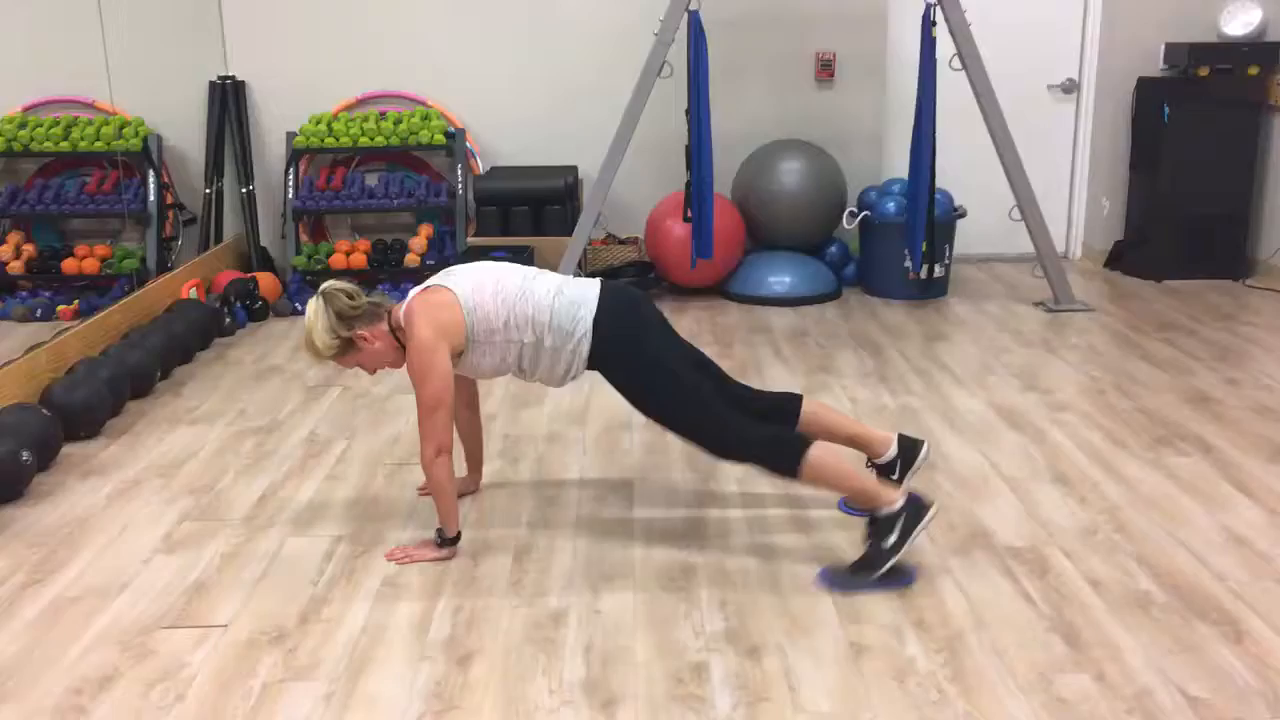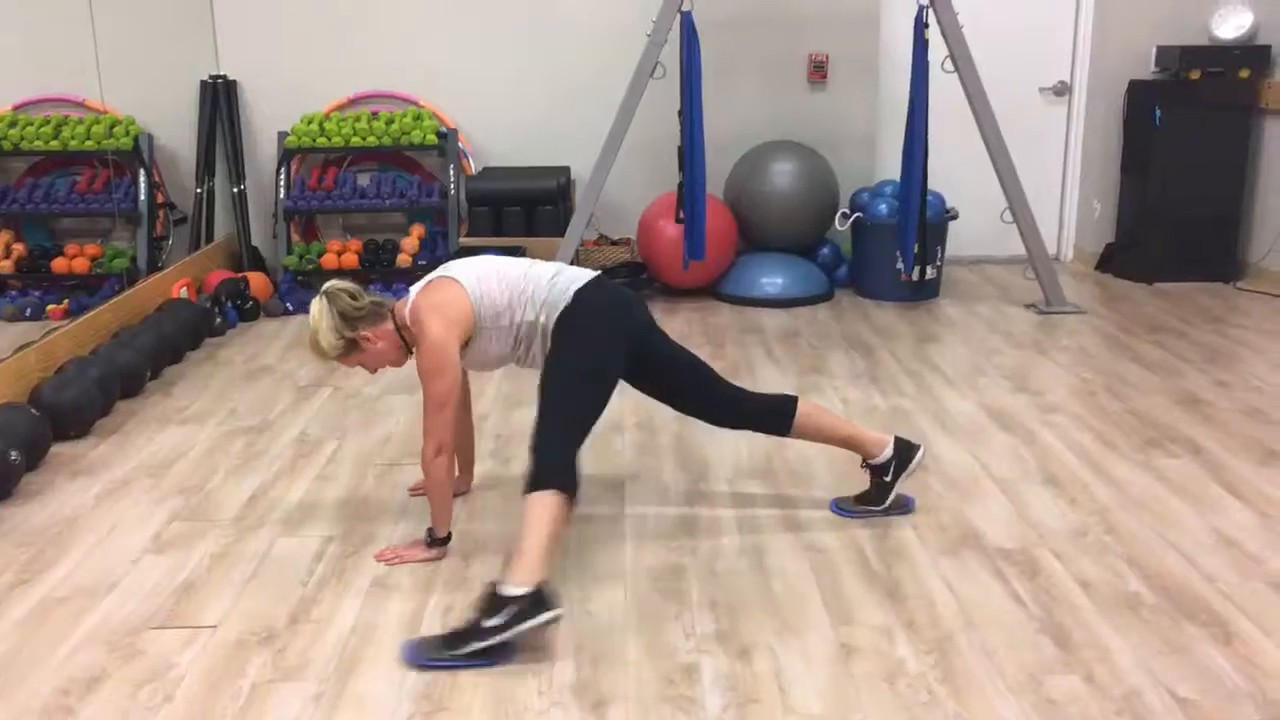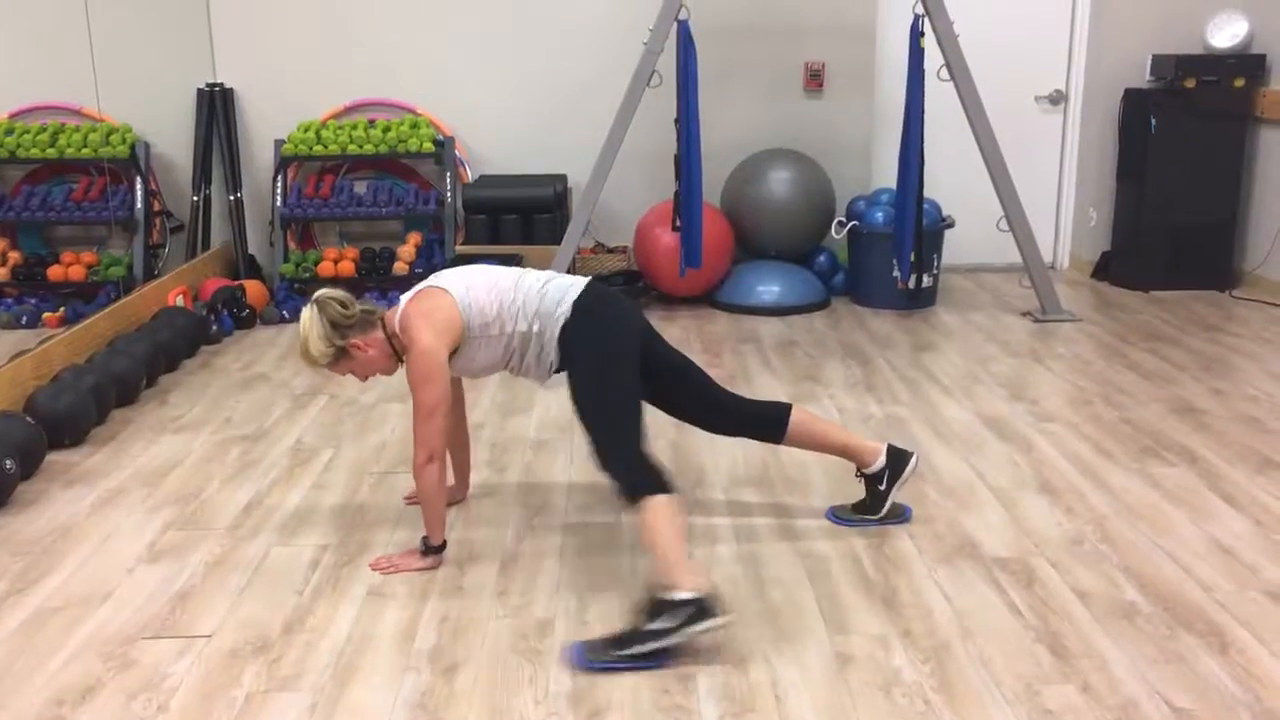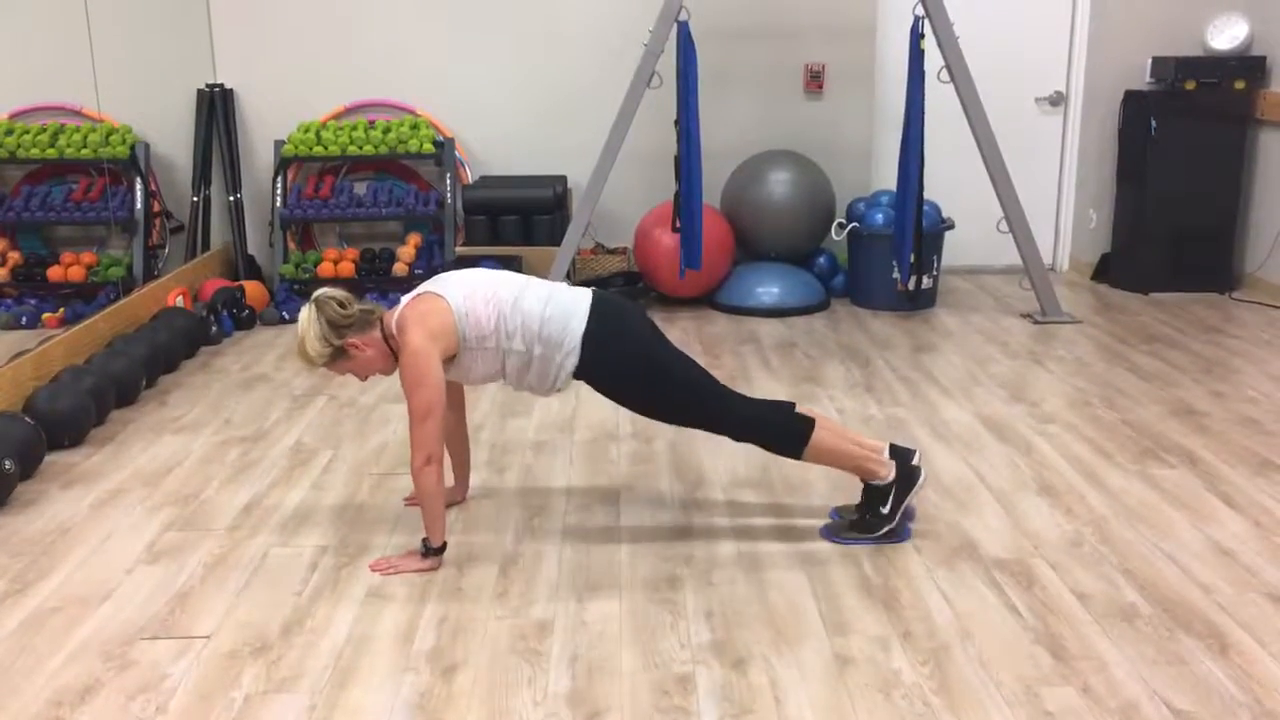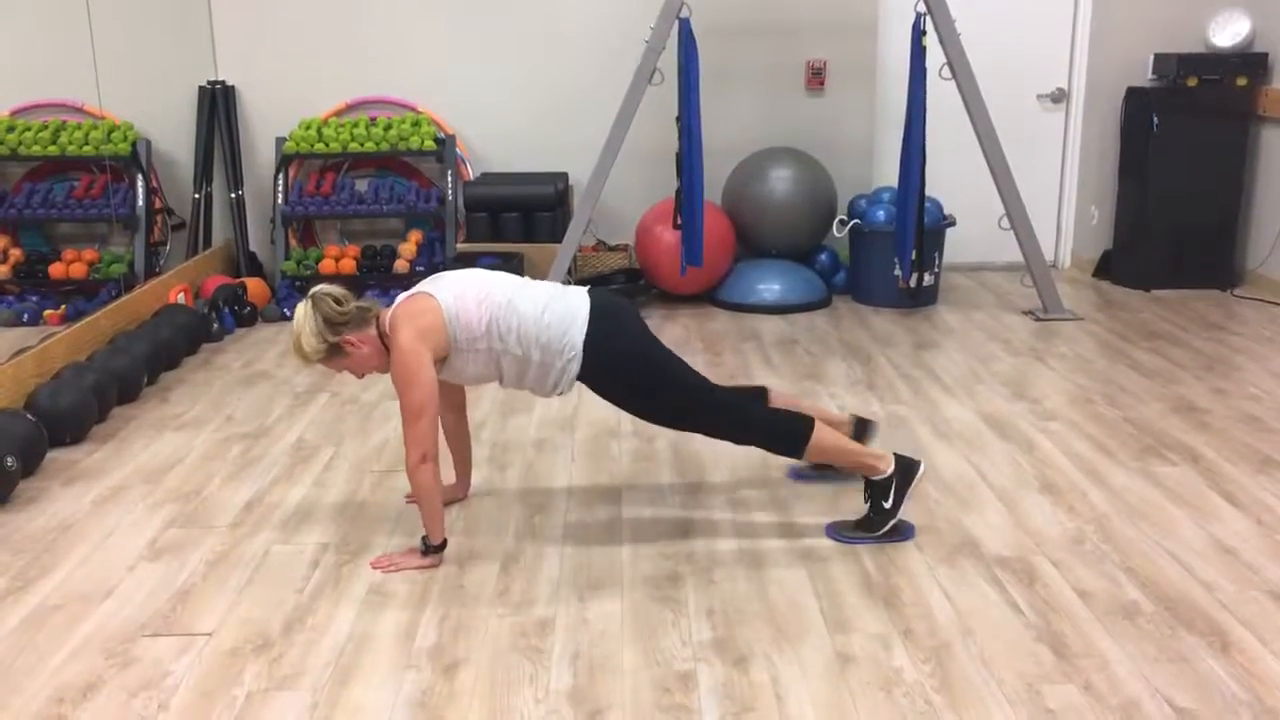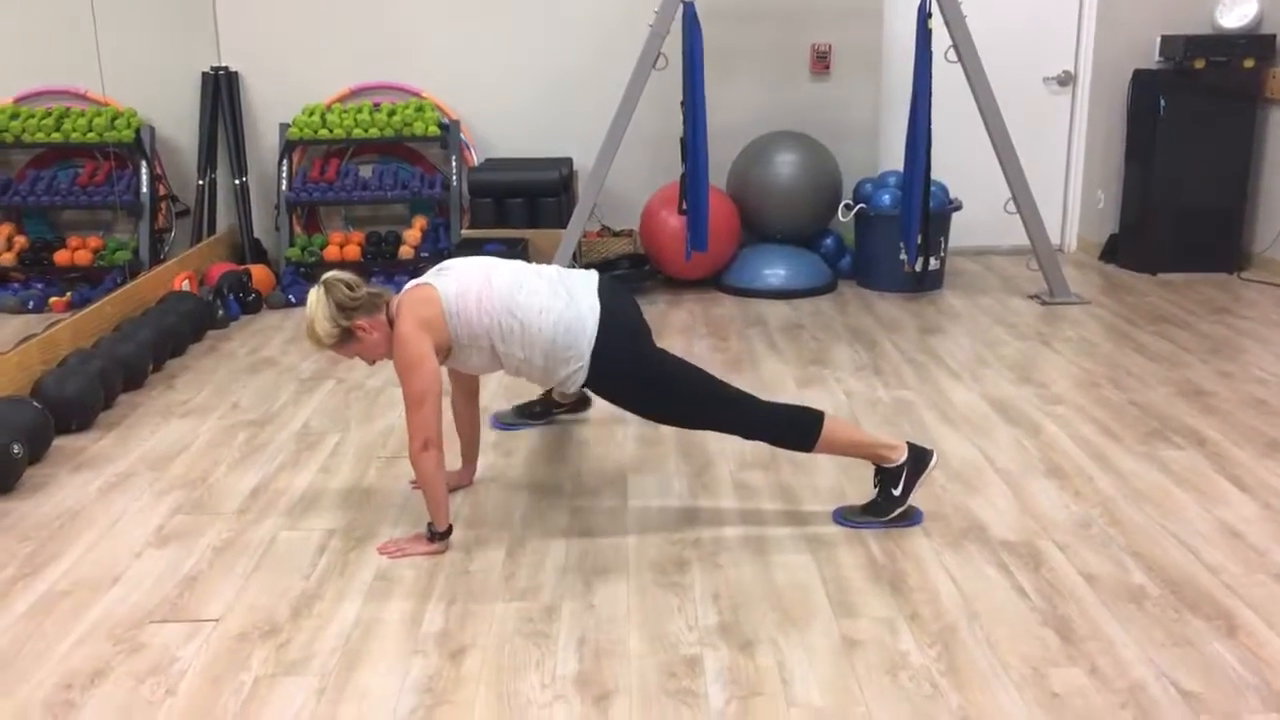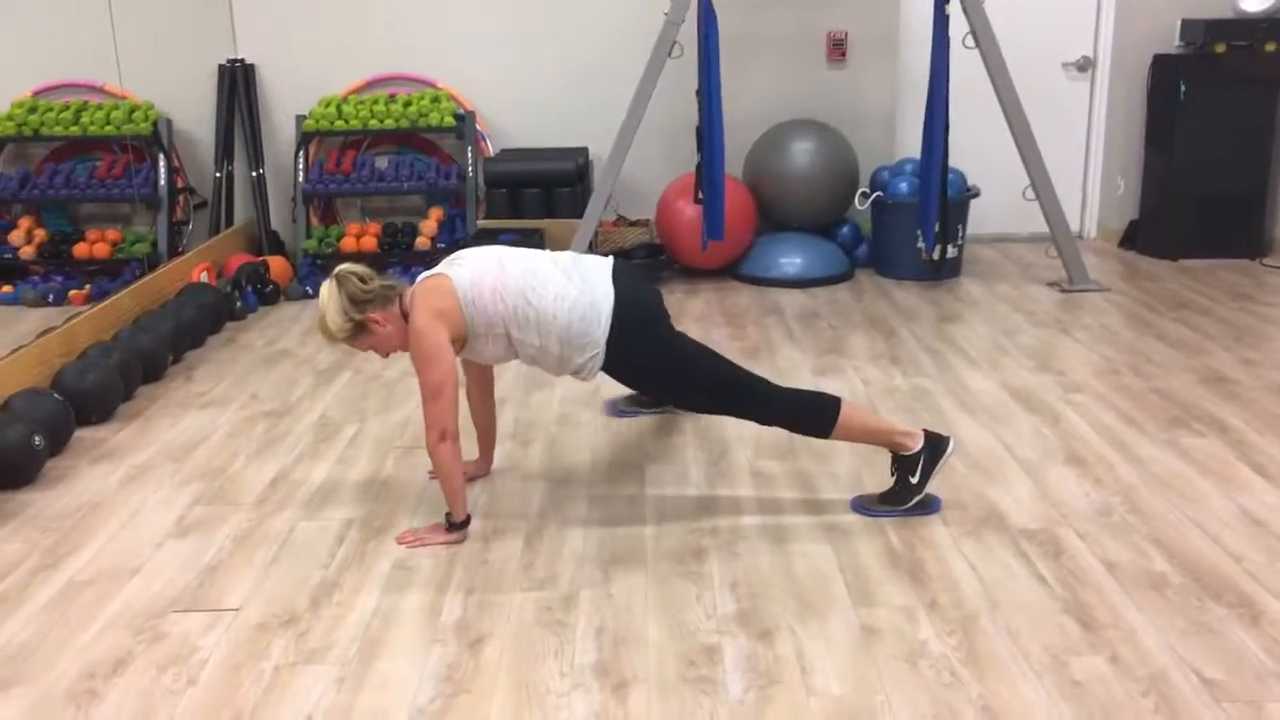
dt=0.4s
person 1, frame 1
left shoulder: (420, 330)
right shoulder: (430, 310)
left elbow: (434, 447)
right elbow: (464, 399)
left wrist: (444, 539)
right wrist: (472, 476)
left hip: (609, 329)
right hip: (610, 316)
left knee: (724, 430)
right knee: (738, 403)
left ankle: (892, 503)
right ankle: (889, 450)
person 1, frame 2
left shoulder: (432, 324)
right shoulder: (421, 310)
left elbow: (436, 441)
right elbow: (459, 401)
left wrist: (437, 537)
right wrist: (462, 478)
left hip: (589, 313)
right hip: (603, 311)
left knee: (551, 448)
right knee: (728, 405)
left ankle: (520, 592)
right ankle: (884, 451)
person 1, frame 3
left shoulder: (421, 333)
right shoulder: (414, 317)
left elbow: (427, 453)
right elbow: (452, 408)
left wrist: (430, 545)
right wrist: (459, 488)
left hip: (585, 324)
right hip: (597, 315)
left knee: (623, 458)
right knee: (725, 413)
left ankle: (686, 596)
right ankle: (878, 459)
person 1, frame 4
left shoulder: (414, 337)
right shoulder: (419, 318)
left elbow: (424, 454)
right elbow: (453, 410)
left wrist: (431, 549)
right wrist: (460, 487)
left hip: (599, 341)
right hip: (601, 324)
left knee: (728, 416)
right knee: (728, 409)
left ankle: (885, 475)
right ankle: (883, 453)
person 1, frame 5
left shoulder: (405, 337)
right shoulder: (419, 314)
left elbow: (419, 453)
right elbow: (452, 405)
left wrist: (432, 546)
right wrist: (461, 484)
left hip: (594, 344)
right hip: (594, 317)
left knee: (724, 418)
right knee: (705, 401)
left ankle: (883, 468)
right ankle: (845, 424)
person 1, frame 6
left shoulder: (410, 327)
right shoulder: (428, 298)
left elbow: (424, 442)
right elbow: (464, 382)
left wrist: (437, 532)
right wrist: (466, 471)
left hip: (599, 344)
right hip: (598, 302)
left knee: (734, 414)
left ankle: (896, 457)
right ankle: (564, 393)
person 1, frame 7
left shoulder: (424, 319)
right shoulder: (442, 291)
left elbow: (440, 432)
right elbow: (479, 376)
left wrist: (455, 521)
right wrist: (484, 460)
left hip: (615, 326)
right hip: (612, 286)
left knee: (753, 399)
left ankle: (912, 442)
right ankle: (667, 393)
